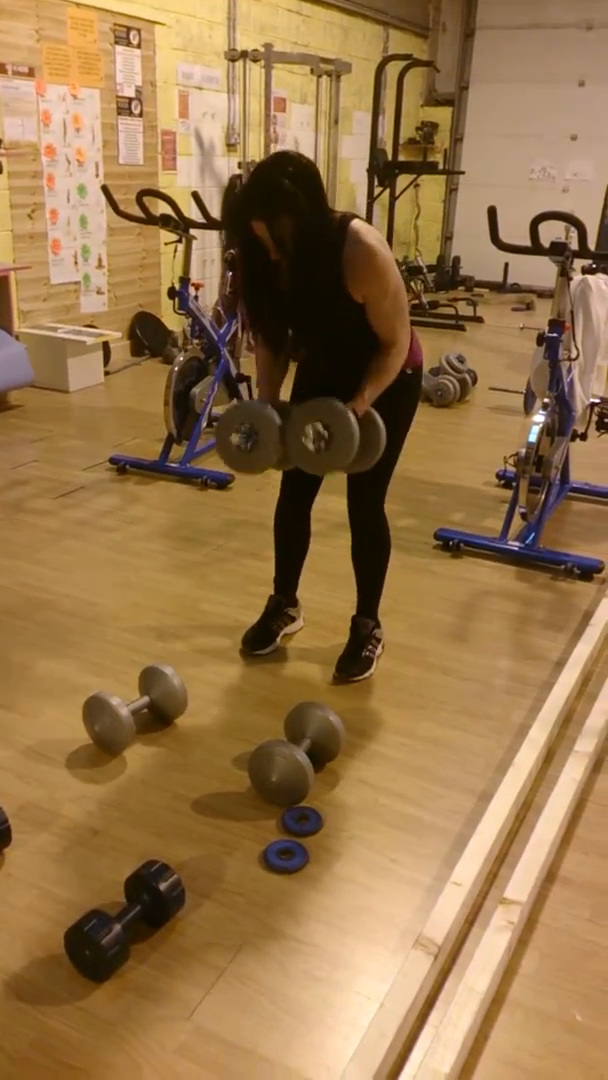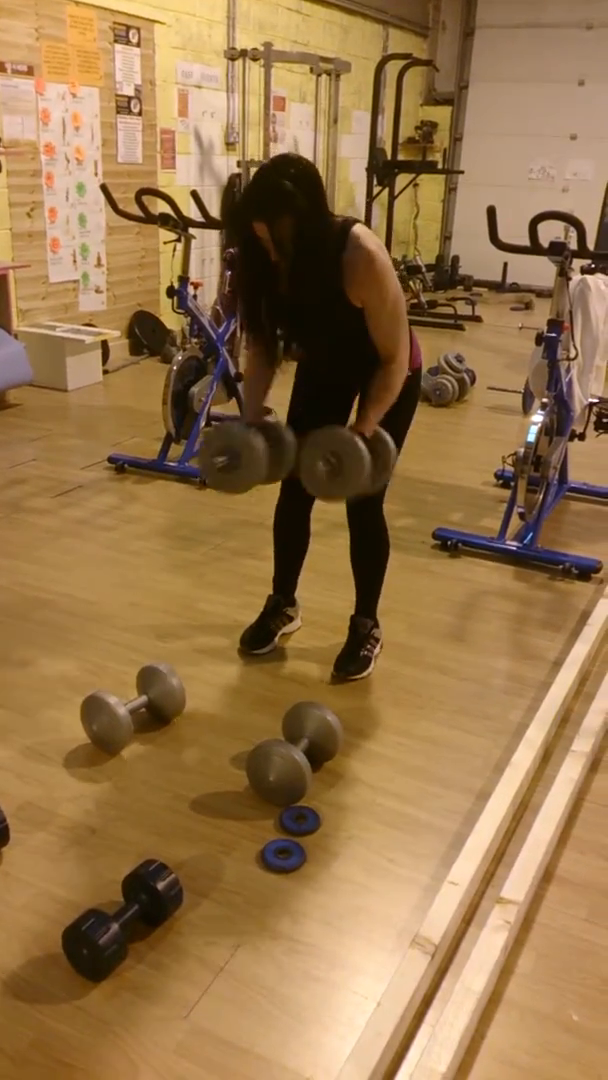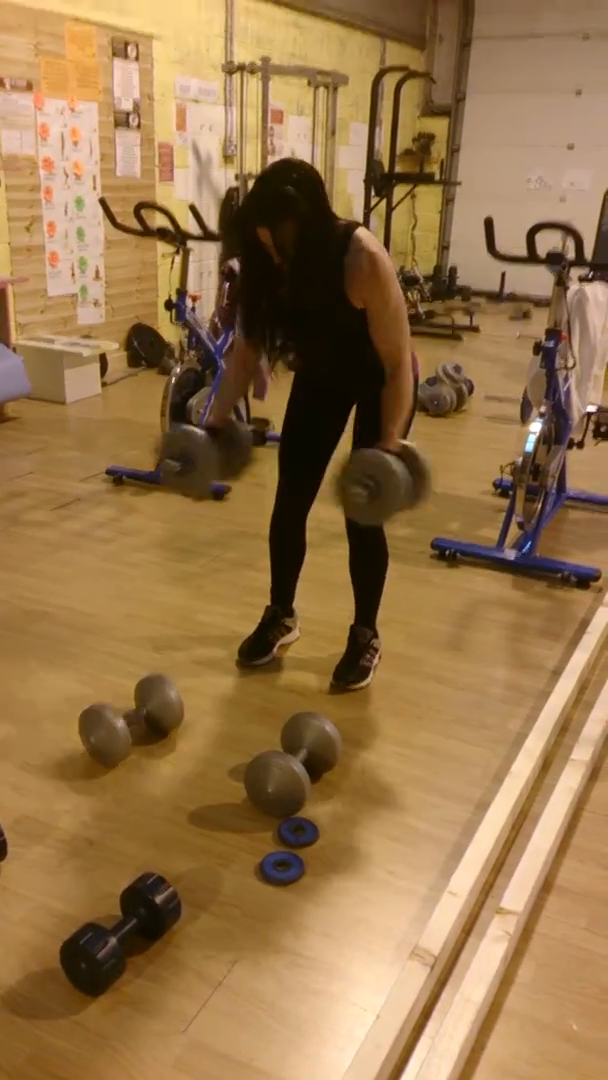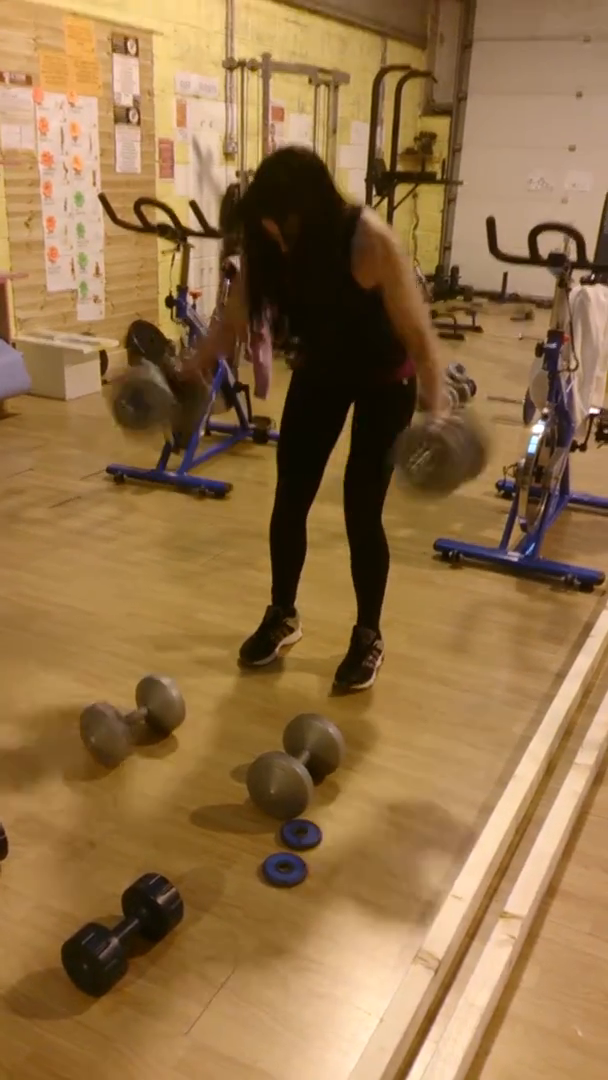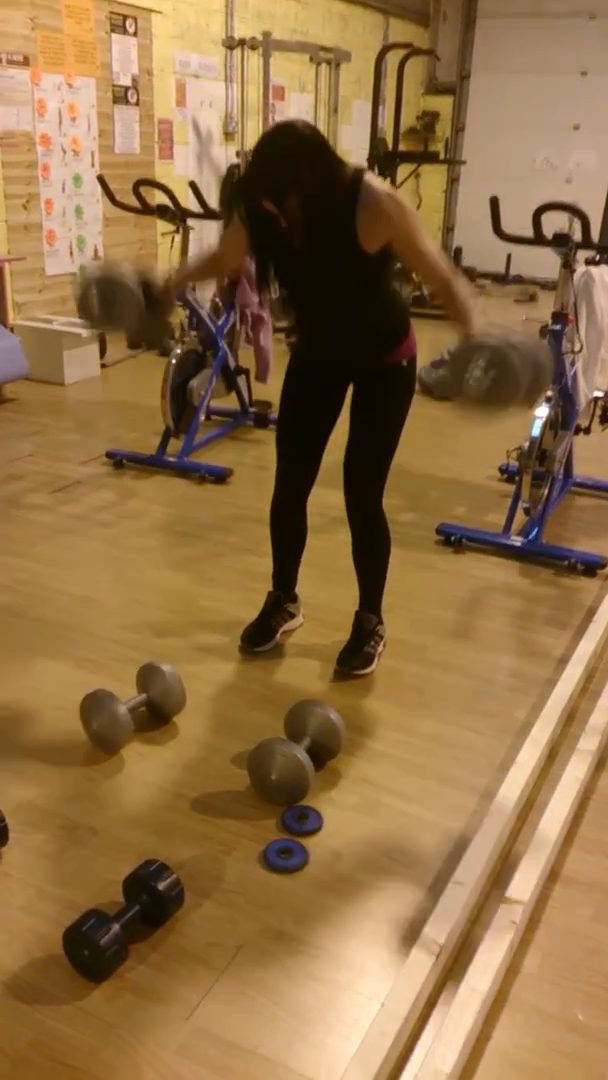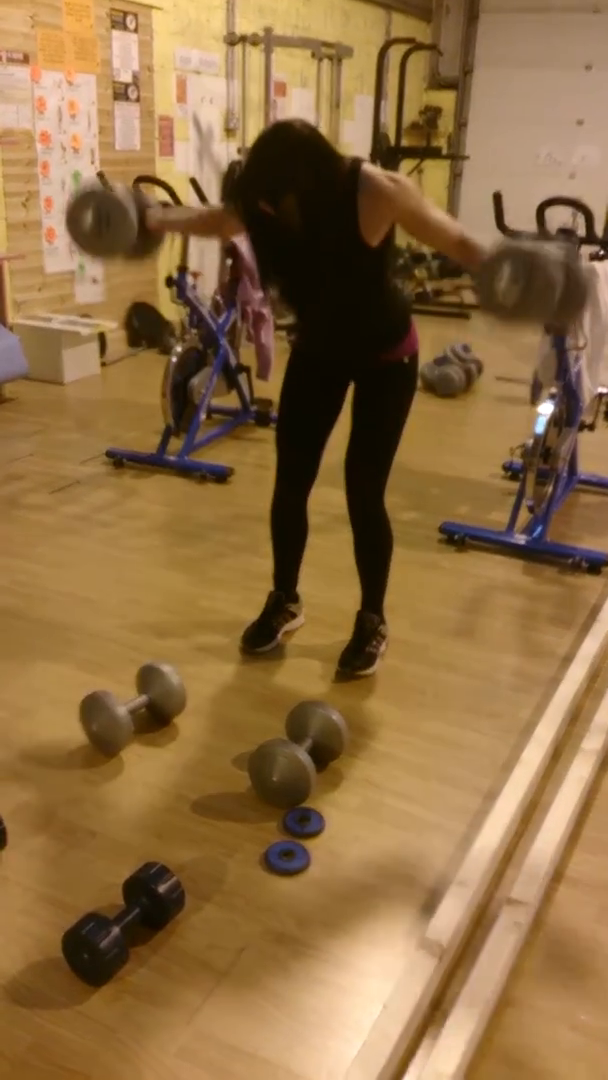
dt=0.1s
person 1, frame 1
left shoulder: (363, 252)
right shoulder: (265, 255)
left elbow: (396, 343)
right elbow: (269, 336)
left wrist: (354, 411)
right wrist: (266, 408)
left hip: (387, 376)
right hip: (321, 368)
left knee: (364, 500)
right knee: (294, 491)
left ankle: (368, 626)
right ankle: (284, 604)
person 1, frame 2
left shoulder: (362, 258)
right shoulder: (266, 258)
left elbow: (393, 356)
right elbow: (259, 344)
left wrist: (361, 434)
right wrist: (252, 419)
left hip: (384, 377)
right hip: (321, 370)
left knee: (362, 502)
right knee: (293, 490)
left ankle: (366, 625)
right ankle: (281, 604)
person 1, frame 3
left shoulder: (364, 260)
right shoulder: (266, 262)
left elbow: (397, 362)
right elbow: (249, 344)
left wrist: (390, 447)
right wrist: (218, 417)
left hip: (378, 385)
right hip: (318, 379)
right knee: (289, 501)
left ankle: (365, 636)
right ankle: (280, 615)
person 1, frame 4
left shoulder: (370, 242)
right shoulder: (269, 241)
left elbow: (419, 334)
right elbow: (236, 317)
left wrist: (436, 410)
right wrist: (191, 372)
left hip: (385, 380)
right hip: (318, 373)
left knee: (361, 511)
right knee: (290, 499)
left ankle: (368, 636)
right ankle: (282, 616)
person 1, frame 5
left shoulder: (373, 204)
right shoulder: (267, 213)
left elbow: (441, 275)
right elbow: (224, 257)
left wrist: (475, 335)
right wrist: (169, 283)
left hip: (383, 361)
right hip: (315, 353)
left knee: (362, 494)
right knee: (289, 484)
left ankle: (370, 620)
right ankle: (283, 600)
person 1, frame 6
left shoulder: (374, 192)
right shoulder: (271, 201)
left elbow: (454, 239)
right elbow: (221, 219)
right wrist: (162, 222)
left hip: (385, 356)
right hip: (316, 351)
left knee: (363, 493)
right knee: (290, 483)
left ankle: (372, 620)
right ankle: (284, 601)
